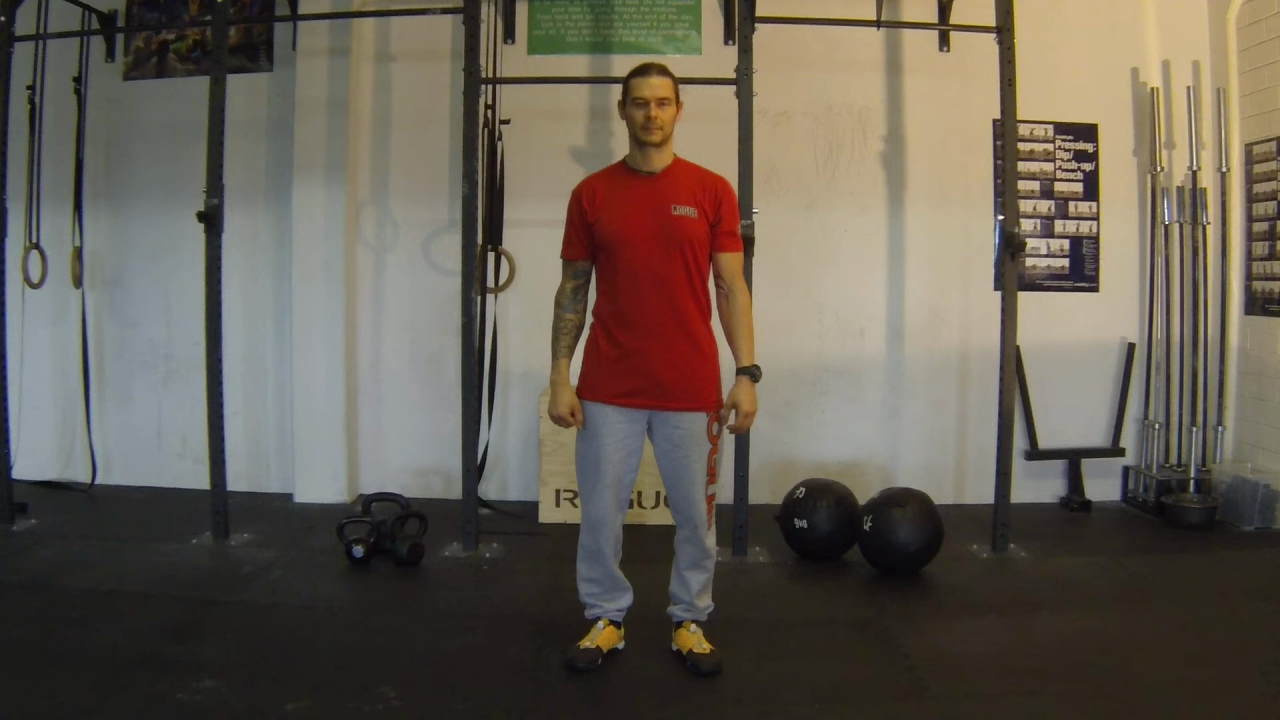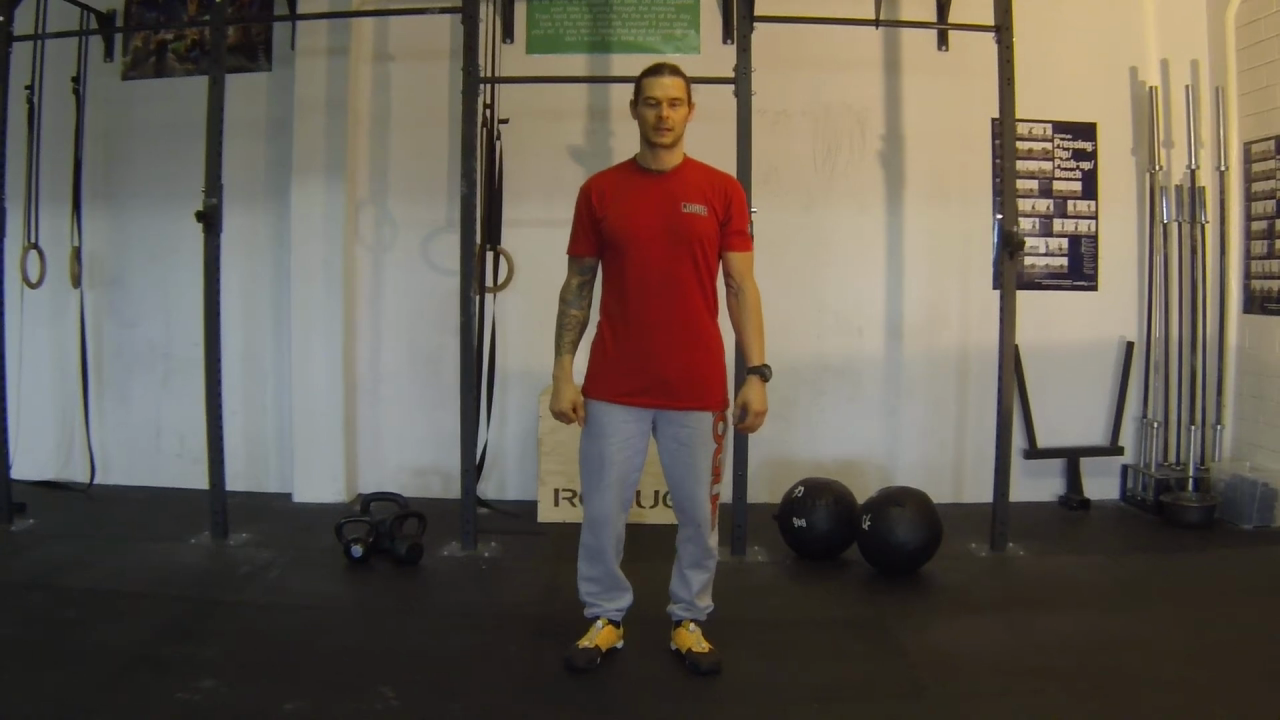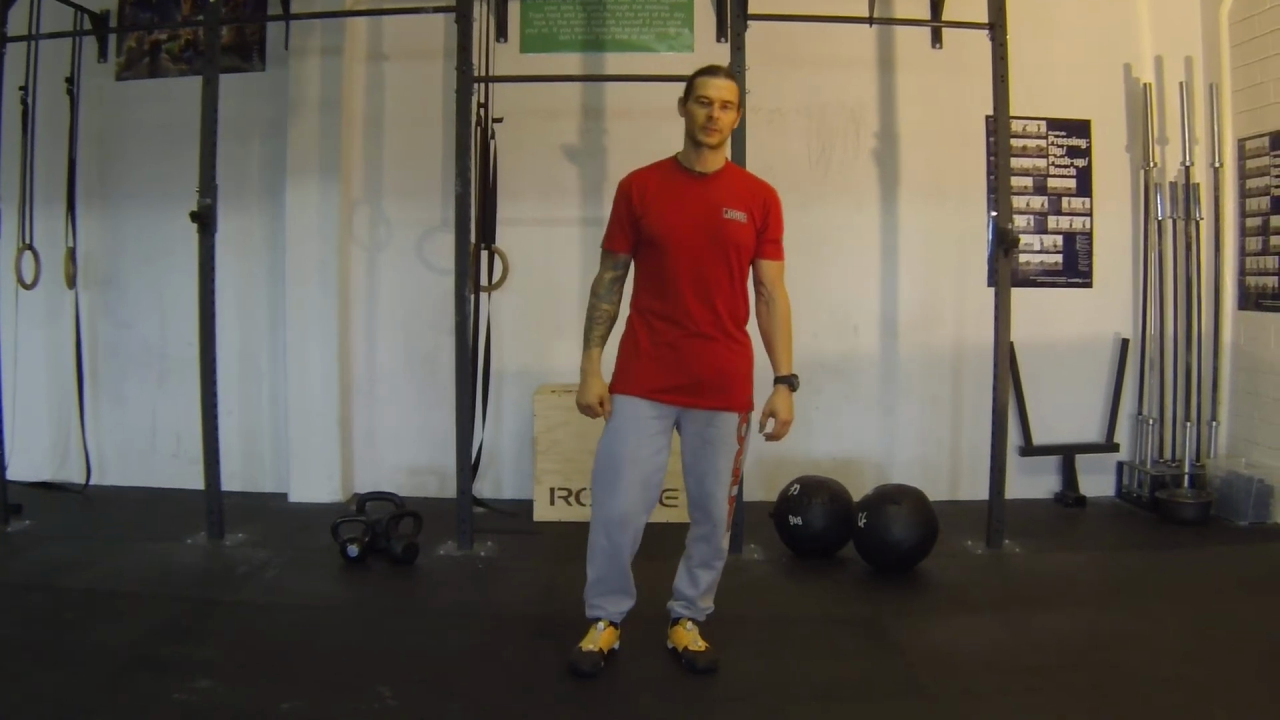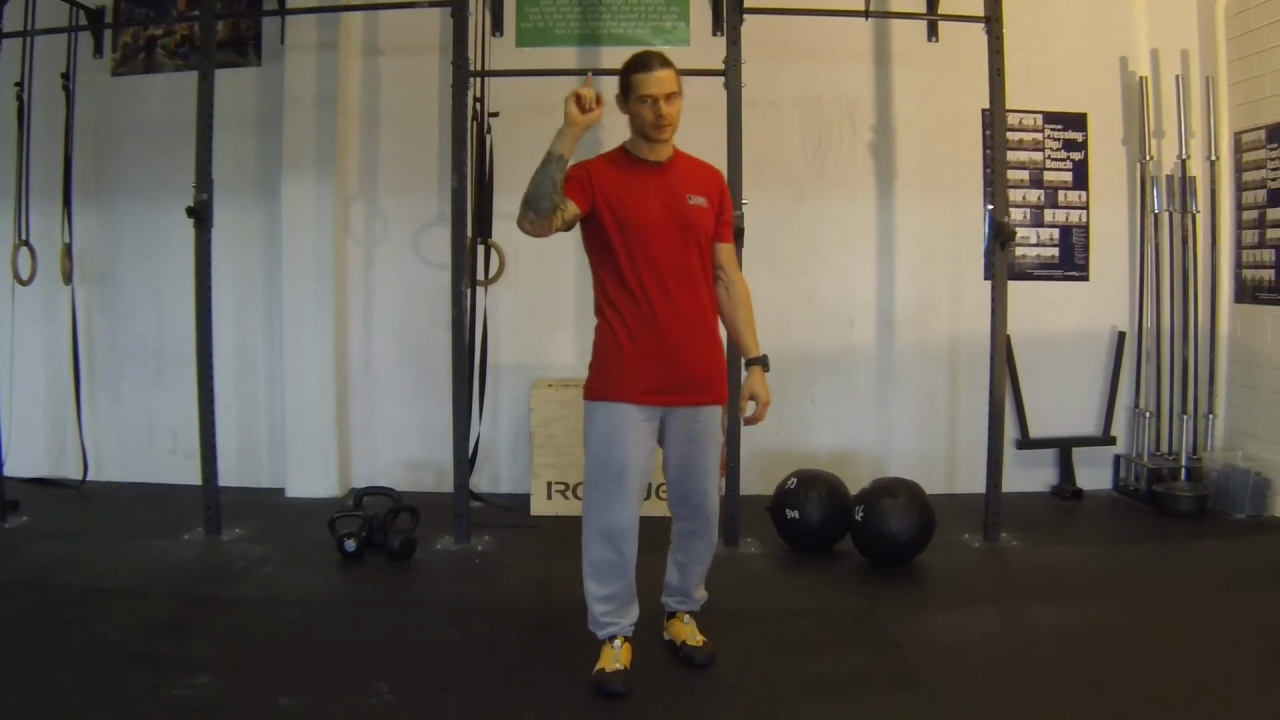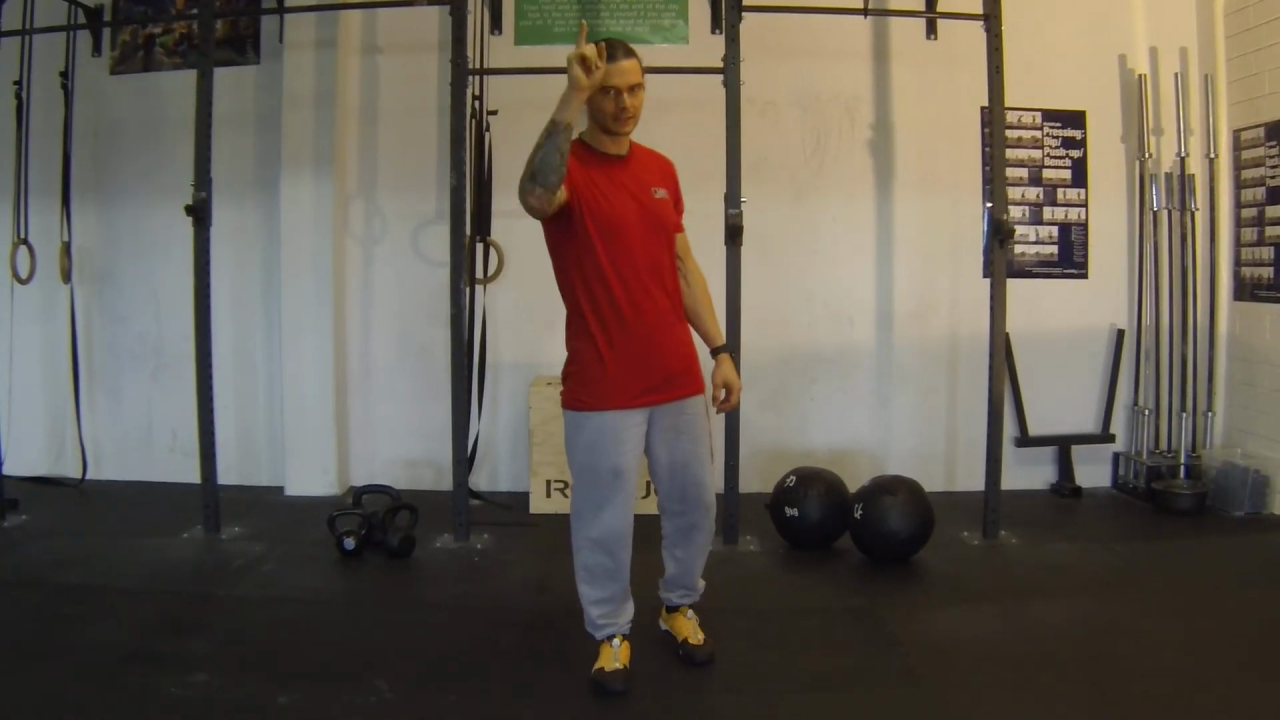
dt=1s
person 1, frame 1
left shoulder: (712, 191)
right shoulder: (591, 194)
left elbow: (731, 287)
right elbow: (572, 290)
left wrist: (746, 373)
right wrist: (560, 378)
left hip: (691, 389)
right hip: (609, 389)
left knee: (695, 513)
right knee: (600, 511)
left ankle: (689, 620)
right ankle: (605, 618)
person 1, frame 2
left shoulder: (721, 190)
right shoulder: (599, 191)
left elbow: (740, 286)
right elbow: (577, 285)
left wrist: (756, 373)
right wrist: (562, 372)
left hip: (698, 387)
right hip: (614, 387)
left knee: (699, 512)
right knee: (603, 510)
left ankle: (689, 619)
right ankle: (605, 617)
person 1, frame 3
left shoulder: (759, 198)
right shoulder: (639, 187)
left elbow: (771, 293)
right elbow: (610, 280)
left wrist: (784, 381)
right wrist: (591, 366)
left hip: (722, 386)
right hip: (642, 380)
left knee: (713, 513)
right knee: (617, 507)
left ankle: (688, 618)
right ankle: (605, 618)
person 1, frame 4
left shoulder: (708, 181)
right shoulder: (594, 176)
left elbow: (727, 278)
right elbow: (534, 220)
left wrist: (754, 362)
right wrist: (569, 134)
left hip: (700, 381)
right hip: (621, 384)
left knee: (699, 509)
right knee: (612, 514)
left ankle: (681, 612)
right ankle: (613, 634)
person 1, frame 5
left shoulder: (661, 170)
right shoulder: (564, 167)
left elbow: (683, 267)
right elbow: (535, 196)
left wrist: (720, 350)
right wrist: (571, 97)
left hip: (677, 379)
right hip: (602, 387)
left knee: (693, 503)
right knee: (604, 519)
left ankle: (680, 606)
right ankle: (610, 633)
